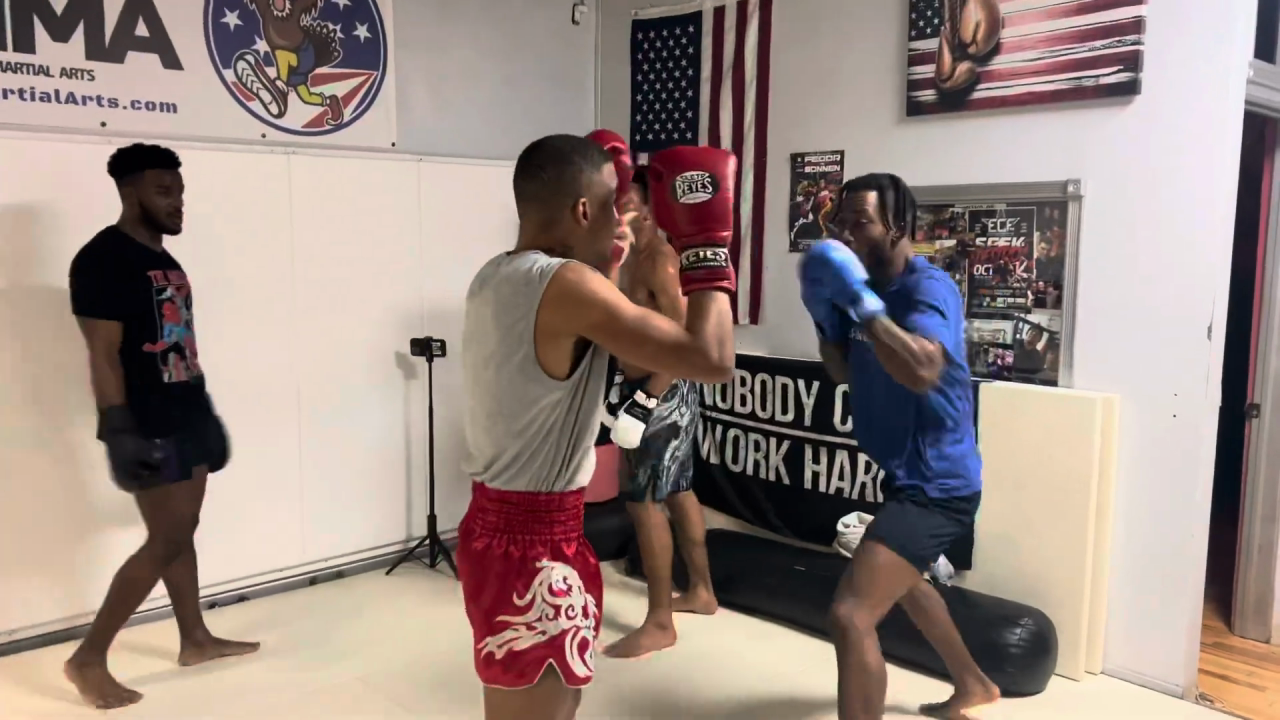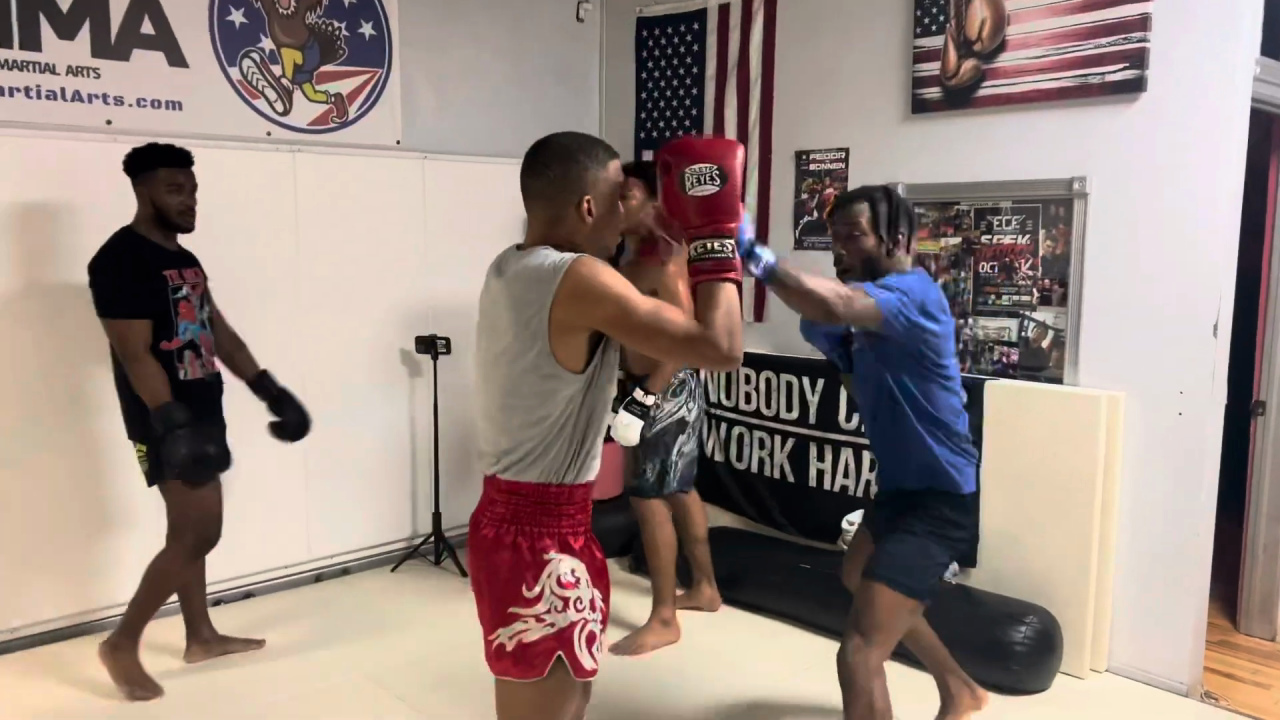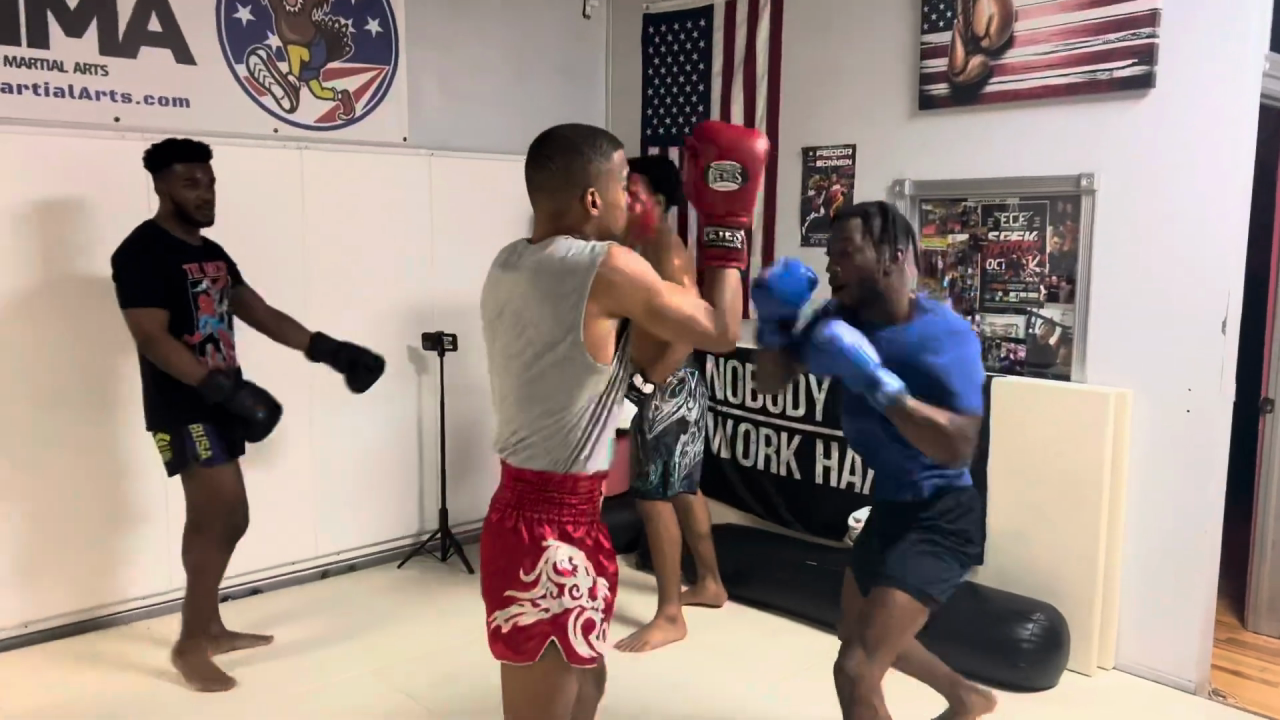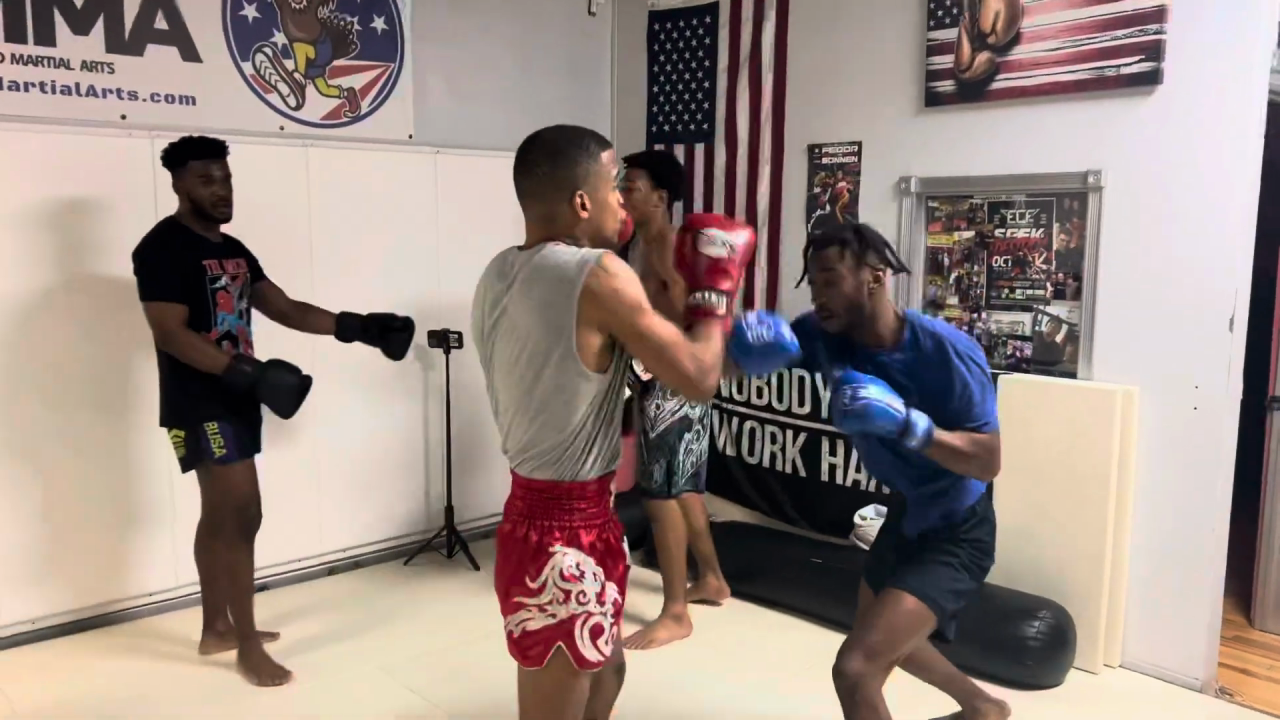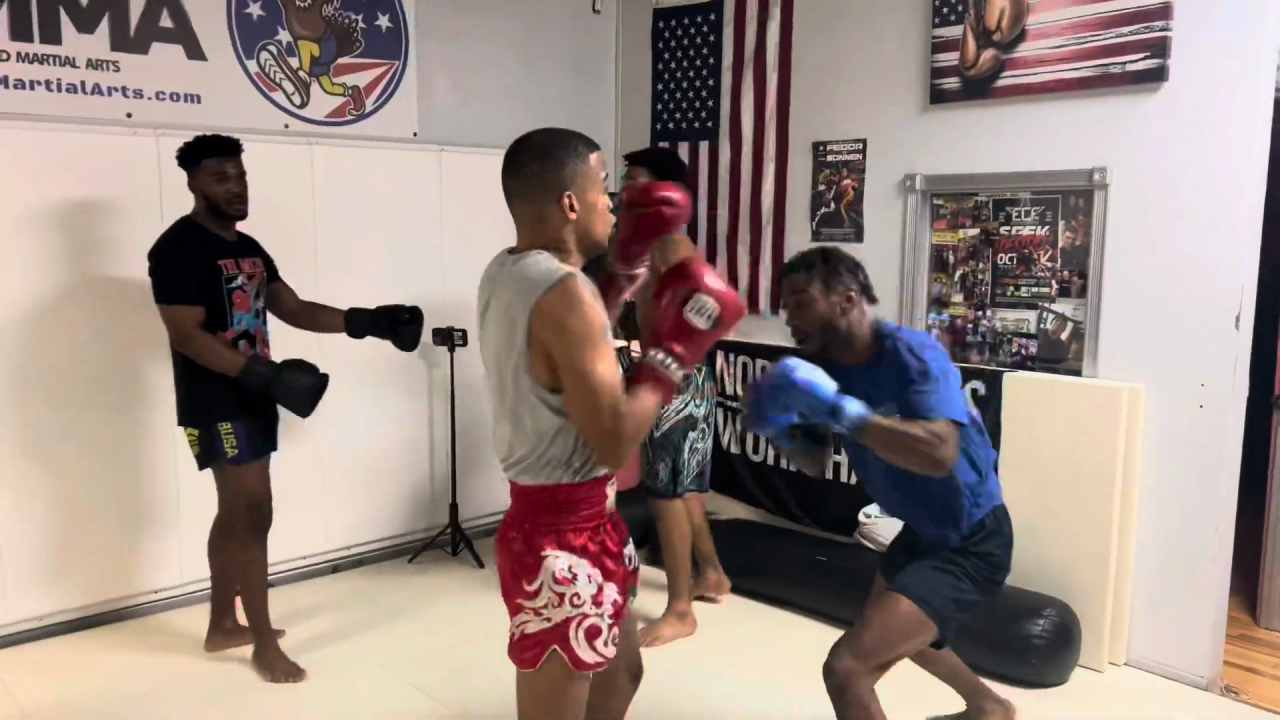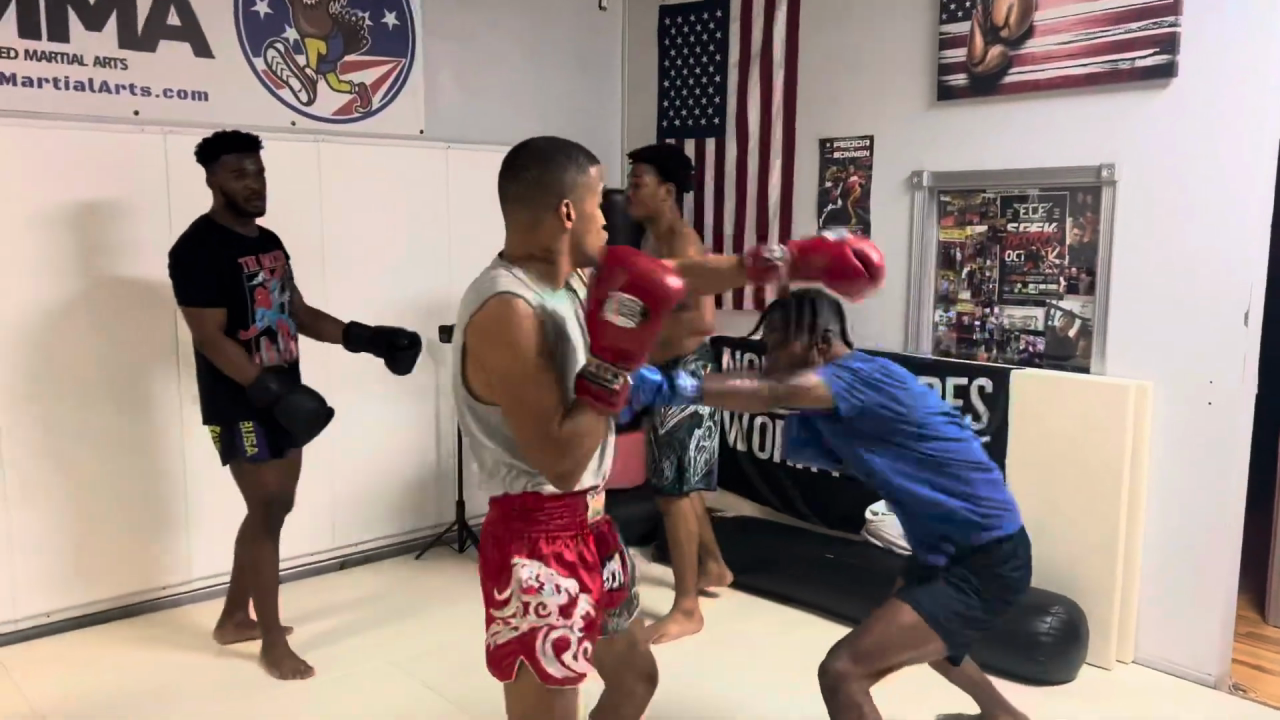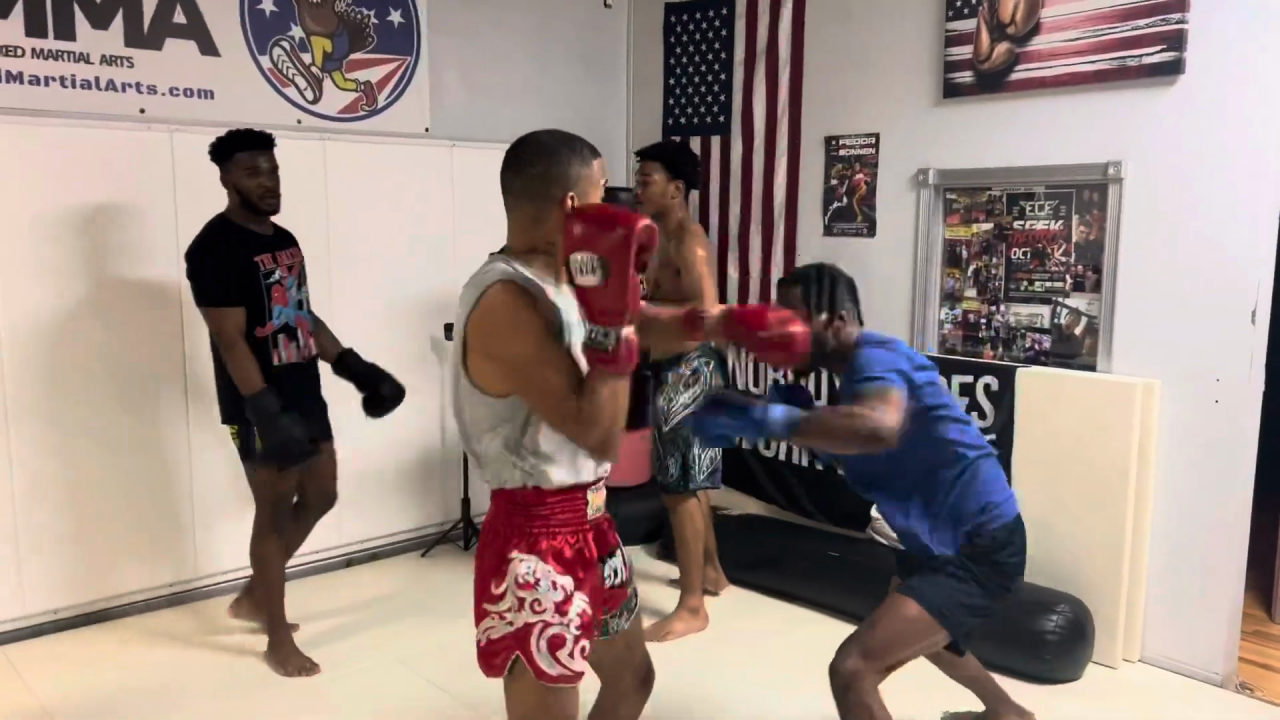
dt=0.1s
person 1, frame 1
left shoulder: (496, 277)
right shoulder: (566, 285)
right elbow: (711, 359)
right wrist: (708, 245)
left hip: (500, 521)
right hip: (534, 538)
person 1, frame 2
left shoulder: (508, 271)
right shoulder: (581, 280)
right elbow: (721, 348)
right wrist: (713, 232)
left hip: (513, 516)
right hip: (544, 536)
person 1, frame 3
left shoulder: (509, 265)
right shoulder: (607, 268)
right elbow: (719, 332)
right wrist: (729, 219)
left hip: (533, 507)
right hip: (550, 526)
person 1, frame 4
left shoulder: (501, 273)
right shoulder: (596, 277)
right elbow: (700, 380)
right wrist: (714, 285)
left hip: (566, 515)
right hip: (561, 530)
person 1, frame 5
left shoulder: (508, 272)
right shoulder: (564, 295)
right elbow: (615, 445)
left wrist: (628, 262)
right wrist: (673, 347)
left hip: (585, 521)
right hip: (561, 534)
person 1, frame 6
left shoulder: (557, 281)
right shoulder: (503, 310)
left elbow: (657, 282)
right elbow: (561, 462)
right wrist: (615, 364)
left hip: (586, 529)
right hip: (539, 546)
person 1, frame 7
left shoulder: (552, 275)
right shoulder: (505, 302)
left elbow: (639, 321)
right elbow: (596, 439)
left wrist: (727, 322)
right wrist: (610, 319)
left hip: (583, 527)
right hip: (536, 544)
person 2, frame 1
left shoulder: (163, 258)
right shoulder: (103, 258)
right elbow: (103, 353)
left wrist: (206, 411)
right wrist: (118, 427)
left hip: (187, 417)
right hip: (149, 427)
left knee: (182, 531)
right knee: (165, 543)
left ankle: (196, 640)
right ankle: (88, 661)
person 2, frame 2
left shoulder: (184, 259)
right shoulder: (120, 260)
left elbow: (219, 333)
right elbow: (135, 353)
left wrist: (270, 389)
right wrist: (175, 424)
left hip: (199, 414)
right hip: (165, 421)
left knee: (197, 530)
right knee: (195, 533)
left ankle: (201, 634)
right ankle: (122, 643)
person 2, frame 3
left shoulder: (211, 252)
right shoulder: (141, 253)
left elbow: (260, 314)
right elbow: (153, 338)
left wrist: (330, 349)
right wrist: (221, 391)
left hip: (221, 403)
right hip: (187, 410)
left knee: (209, 519)
right knee: (226, 519)
left ankle: (209, 629)
right ankle: (190, 644)
person 2, frame 4
left shoulder: (233, 250)
right shoulder: (162, 248)
left elbow: (285, 308)
right elbow: (170, 332)
left wrist: (358, 326)
right wrist: (248, 372)
left hip: (236, 398)
right hip: (202, 407)
left knee: (221, 516)
right knee: (242, 518)
left ankle: (217, 626)
right ankle: (249, 647)
person 2, frame 5
left shoulder: (249, 248)
right shoulder: (177, 249)
left elbow: (295, 310)
right elbow: (186, 335)
left wrist: (368, 321)
right wrist: (265, 374)
left hip: (253, 398)
right hip: (219, 405)
left knee: (236, 515)
right knee: (253, 518)
left ankle: (223, 625)
right ankle: (265, 645)
person 2, frame 6
left shoulder: (268, 242)
right shoulder: (198, 249)
left elbow: (297, 313)
right elbow: (210, 338)
left wrist: (365, 337)
right wrist: (274, 390)
left hip: (283, 396)
right hip: (242, 406)
left knee: (267, 510)
right knee: (268, 514)
left ankle: (235, 617)
right ankle: (272, 642)
person 2, frame 7
left shoulder: (284, 239)
right shoulder: (215, 248)
right elbow: (231, 340)
left wrist: (353, 366)
right wrist: (265, 410)
left hip: (301, 395)
right hip: (259, 404)
left knee: (320, 497)
right knee: (275, 512)
left ankle: (252, 597)
right ankle: (278, 639)
person 3, frame 1
left shoulder: (661, 261)
right shoulder: (628, 259)
left wrist: (643, 403)
right wrist: (625, 390)
left hip: (666, 394)
right hip: (647, 390)
left knee: (643, 501)
right knee: (677, 491)
left ankle: (659, 622)
right ankle: (701, 592)
person 3, frame 2
left shoulder: (664, 258)
right shoulder: (633, 253)
left wrist: (644, 396)
right wrist: (628, 384)
left hip: (671, 388)
right hip: (652, 387)
left knee: (649, 498)
right knee: (680, 490)
left ankle: (663, 620)
right ankle: (704, 588)
person 3, frame 3
left shoulder: (668, 253)
right shoulder: (636, 249)
left wrist: (644, 388)
right wrist: (635, 382)
left hip: (672, 386)
right hip: (658, 384)
left knee: (654, 498)
right knee: (683, 488)
left ankle: (669, 617)
right ankle: (709, 584)
person 3, frame 4
left shoulder: (669, 249)
right shoulder: (640, 245)
left wrist: (643, 373)
right wrist: (637, 369)
left hip: (674, 386)
right hip: (660, 383)
left knee: (660, 496)
right knee: (682, 489)
left ankle: (675, 615)
right ankle: (712, 580)
person 3, frame 5
left shoulder: (674, 248)
left hip: (680, 382)
left knee: (666, 495)
right knee: (682, 487)
left ankle: (680, 612)
right ankle: (711, 574)
person 3, frame 6
left shoulder: (681, 244)
right shoulder: (652, 239)
left elbow: (703, 320)
left hip: (684, 375)
right hip: (669, 374)
left knee: (673, 493)
right knee: (685, 485)
left ankle: (686, 609)
right ankle: (713, 566)
person 3, frame 7
left shoulder: (688, 242)
right shoulder: (661, 236)
left elbow: (706, 314)
left hip: (686, 372)
right hip: (673, 371)
left knee: (680, 491)
right knee: (689, 484)
left ankle: (692, 607)
right ankle: (710, 569)
person 4, frame 1
left shoulder: (928, 287)
right shoulder: (867, 288)
left elbow: (920, 372)
right elbow: (843, 373)
left wrist: (862, 301)
right wrist: (827, 315)
left hip: (938, 485)
right hip: (908, 475)
left knee: (850, 616)
right knee: (900, 582)
person 4, frame 2
left shoulder: (913, 293)
right shoulder: (877, 301)
left elbow: (840, 304)
left wrist: (756, 257)
right wrist: (830, 341)
left hip: (942, 500)
right hip: (902, 486)
left knee: (859, 654)
right knee: (860, 585)
person 4, frame 3
left shoulder: (946, 336)
right shoulder: (839, 319)
left elbow: (955, 448)
right elbow: (771, 380)
left wrist: (878, 382)
right wrist: (773, 322)
left hip: (941, 513)
right hip: (892, 502)
left knee: (857, 665)
right knee: (860, 631)
person 4, frame 4
left shoulder: (946, 350)
right shoulder: (830, 333)
left elbow: (984, 460)
left wrist: (906, 423)
left hip: (956, 532)
right hip: (906, 523)
left knee: (856, 667)
right knee: (892, 637)
person 4, frame 5
left shoulder: (912, 354)
right shoulder: (825, 361)
left elbow: (936, 454)
right elbow: (814, 459)
left wrist: (836, 408)
right wrist: (783, 429)
left hip: (970, 542)
right hip: (924, 529)
left knee: (847, 668)
right knee: (882, 640)
person 4, frame 6
left shoulder: (857, 377)
right shoulder: (855, 380)
left elbow: (776, 396)
left wrist: (676, 386)
right wrist: (810, 446)
left hip: (986, 562)
right hip: (953, 549)
left knee: (843, 672)
right knee: (908, 639)
person 4, frame 7
left shoulder: (875, 359)
right shoulder: (865, 371)
left elbow: (878, 429)
left wrist: (768, 417)
left hip: (982, 550)
right hip: (945, 538)
left knee: (852, 668)
right knee: (915, 632)
